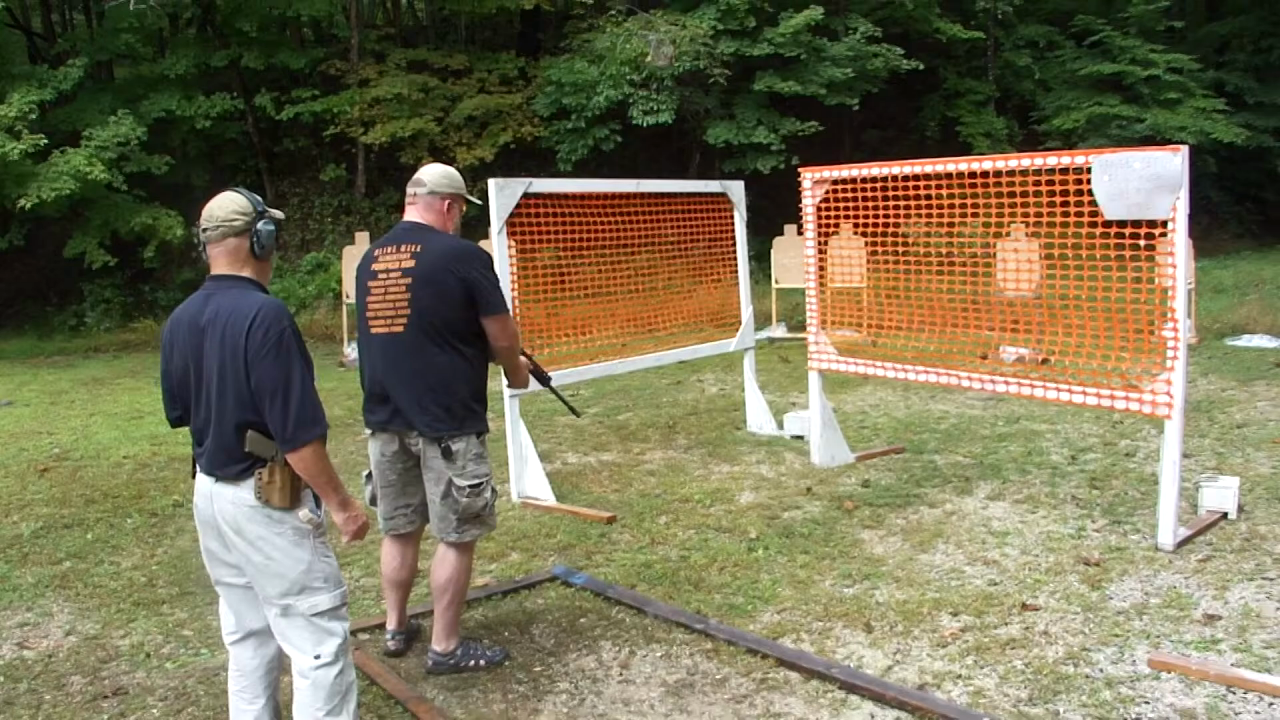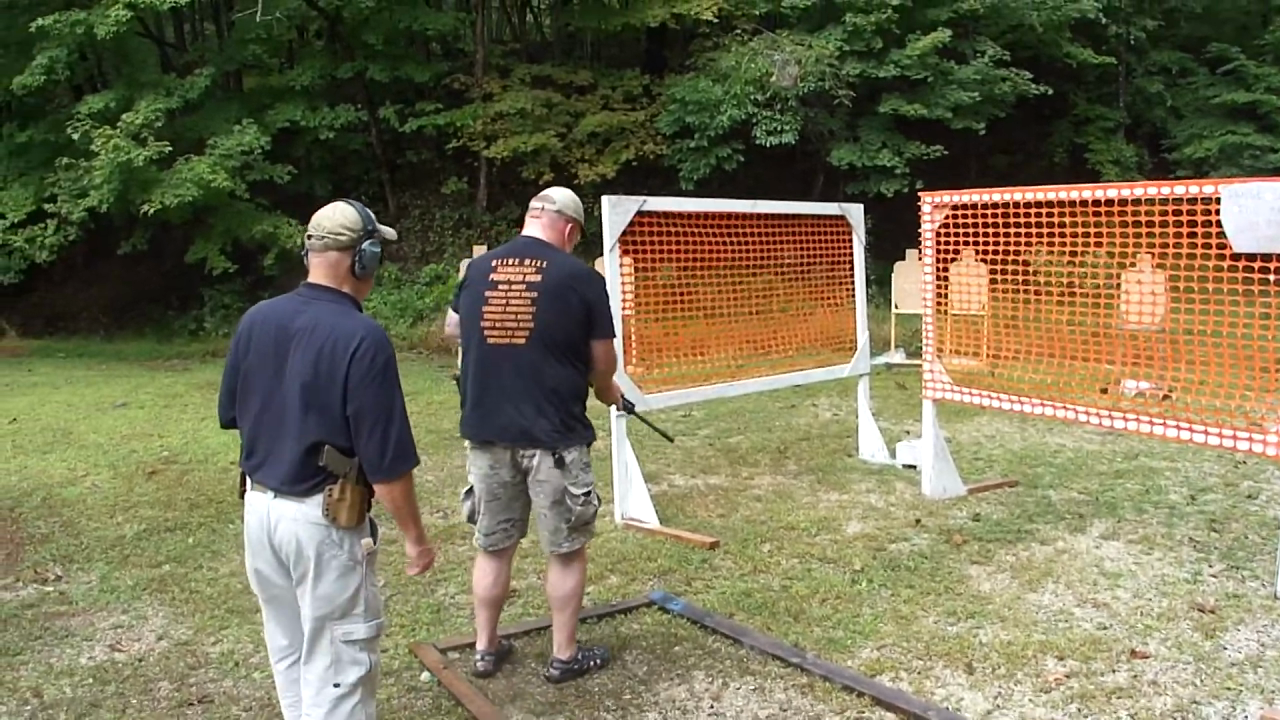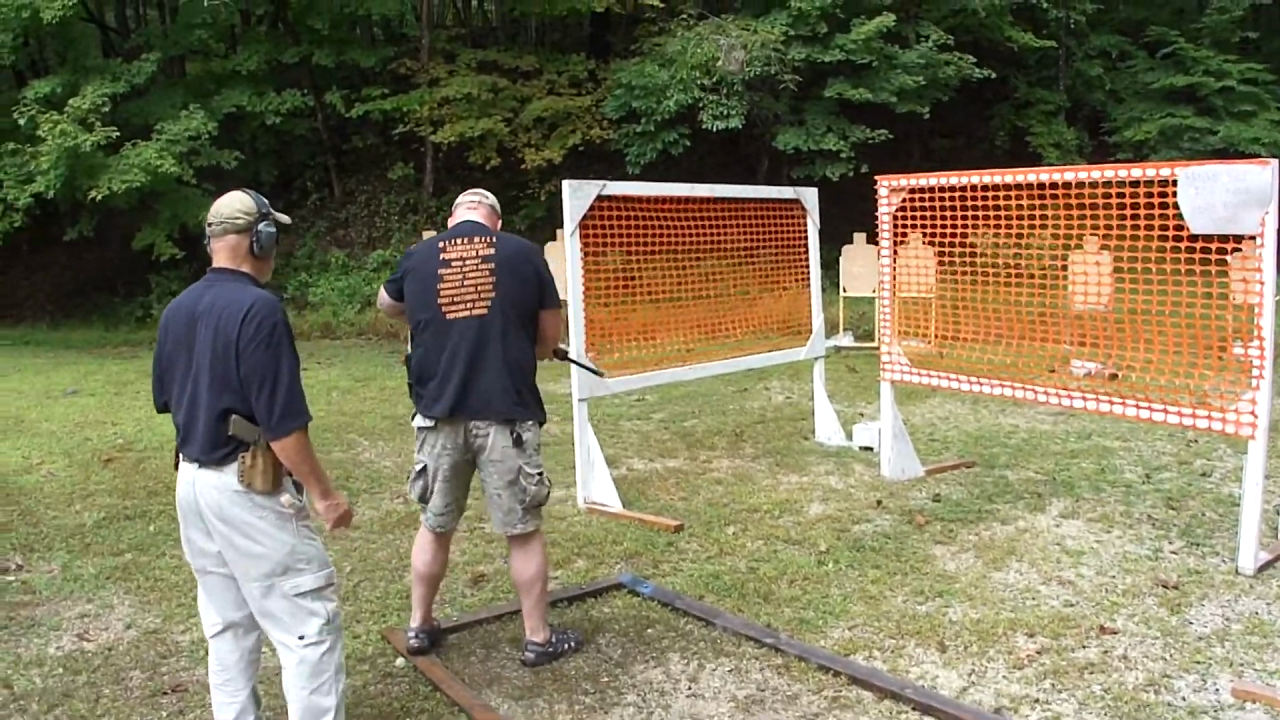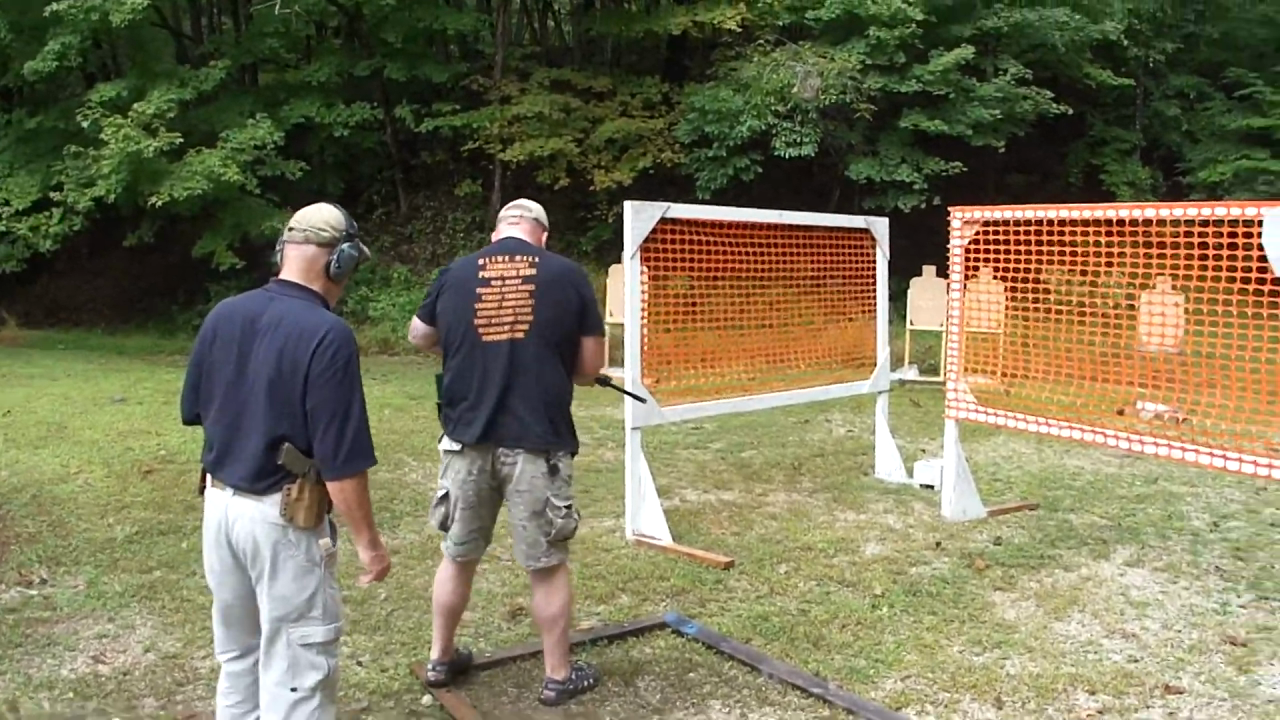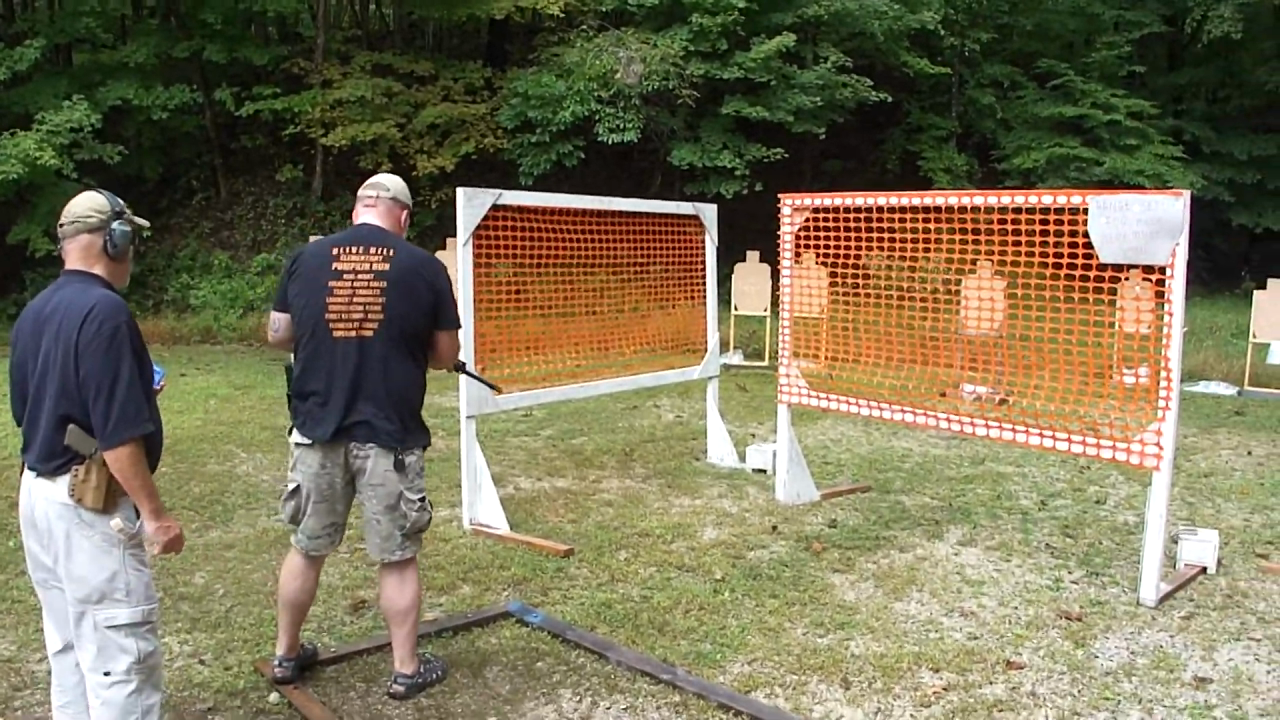
dt=1s
person 1, frame 1
left shoulder: (180, 320)
right shoulder: (264, 315)
left elbow: (179, 413)
right elbow: (297, 434)
right wrist: (341, 503)
left hip: (210, 494)
right hip: (268, 500)
left knee: (248, 632)
right knee: (321, 638)
person 1, frame 2
left shoulder: (257, 319)
right shoulder: (363, 338)
left elbow: (231, 414)
right elbow: (387, 460)
right wrist: (415, 536)
left hip: (259, 506)
right hip: (324, 519)
left knee: (289, 649)
right knee: (339, 662)
person 1, frame 3
left shoulder: (176, 310)
right shoulder: (258, 308)
left elbow: (166, 399)
right elbow: (283, 423)
right wrist: (323, 491)
left hip: (192, 481)
right hip: (250, 488)
left knee: (227, 624)
right knee: (309, 621)
person 1, frame 4
left shoulder: (224, 315)
right shoulder: (327, 335)
left elbow: (194, 410)
right elbow: (341, 461)
right wrist: (368, 541)
left hip: (220, 504)
right hip: (282, 518)
left knee: (237, 651)
right knee: (298, 667)
person 1, frame 5
left shoulder: (33, 312)
right shoulder: (103, 310)
right elbow: (119, 435)
right wrist: (154, 512)
left hip: (38, 492)
right hip: (90, 503)
left knee: (70, 646)
right knee: (121, 654)
person 2, frame 1
left shoulder: (371, 258)
right shoulder: (464, 256)
right elbow: (503, 339)
right wrist: (517, 371)
left hip: (385, 419)
right hip: (448, 422)
left knee: (398, 530)
right knee: (457, 536)
left ankle: (395, 628)
right ankle: (446, 646)
person 2, frame 2
left shoulder: (477, 269)
right shoulder: (581, 277)
left elbow: (452, 330)
right elbow: (603, 362)
right wrist: (606, 391)
left hip: (486, 432)
right hip: (554, 436)
left knee: (492, 546)
right knee: (565, 550)
left ankle: (486, 648)
right ankle: (564, 655)
person 2, frame 3
left shoulder: (417, 256)
right shoulder: (524, 253)
left elbow: (386, 304)
right elbow: (550, 336)
left hip: (439, 413)
right hip: (507, 413)
left knee: (435, 525)
right knee: (524, 529)
left ankle: (419, 626)
right ankle: (538, 637)
person 2, frame 4
left shoulder: (455, 274)
right shoulder: (569, 275)
left elbow: (419, 338)
right elbow: (590, 369)
left hip: (466, 438)
right hip: (539, 442)
left knee: (458, 554)
right knee: (549, 563)
left ankle: (441, 658)
right ankle: (559, 675)
person 2, frame 5
left shoulder: (305, 257)
right shoulder: (424, 266)
left elbow: (277, 335)
right elbow: (445, 357)
left hip: (316, 429)
right hip: (390, 434)
left knee: (305, 546)
right knee: (398, 557)
left ankle: (286, 654)
right ankle: (406, 669)
